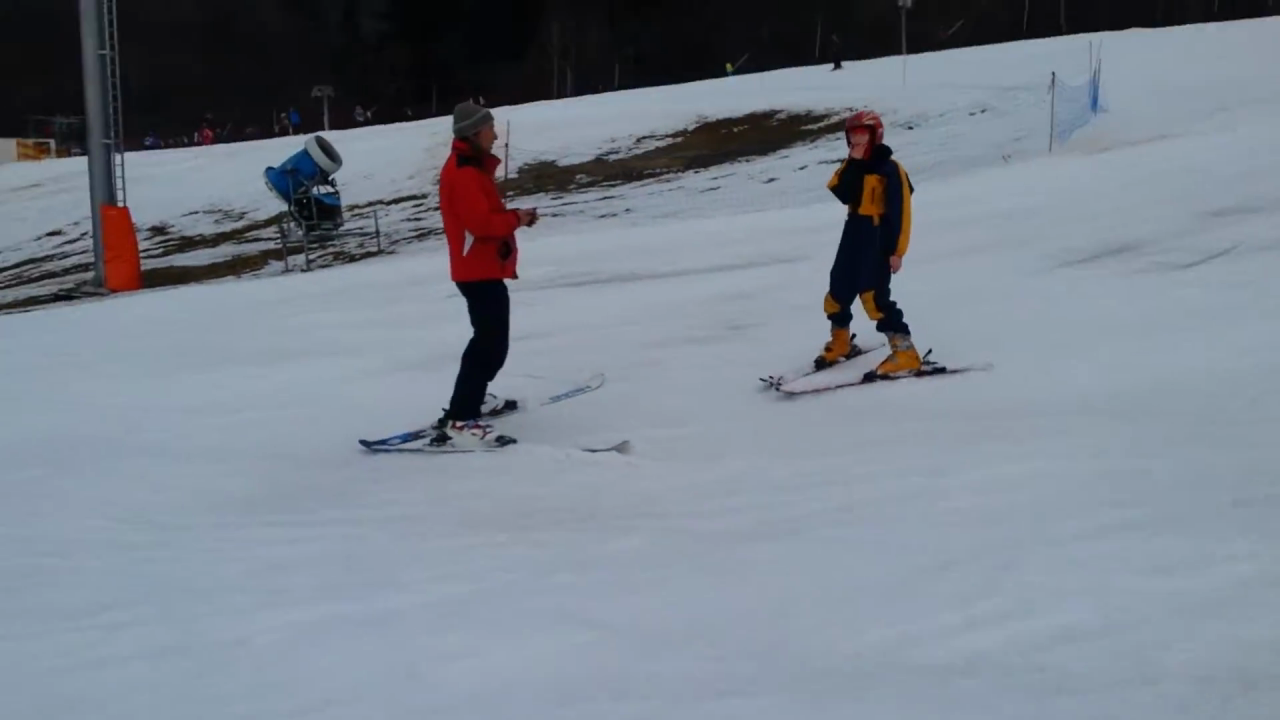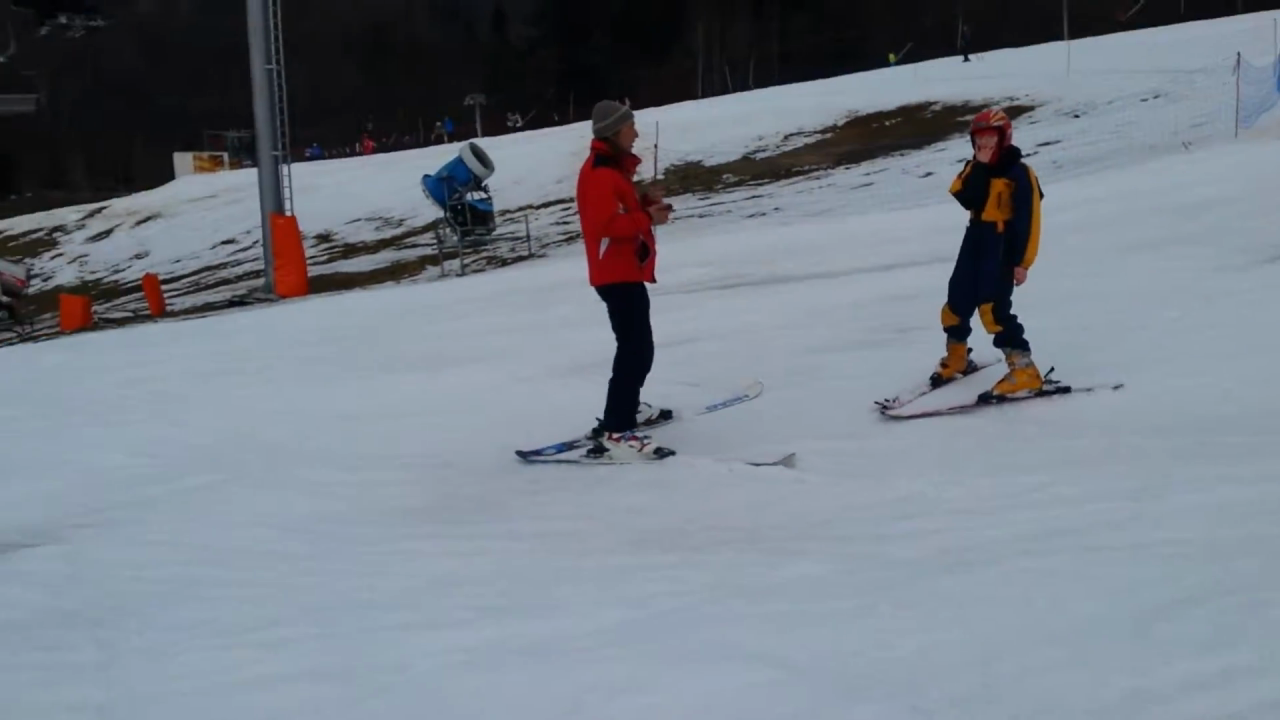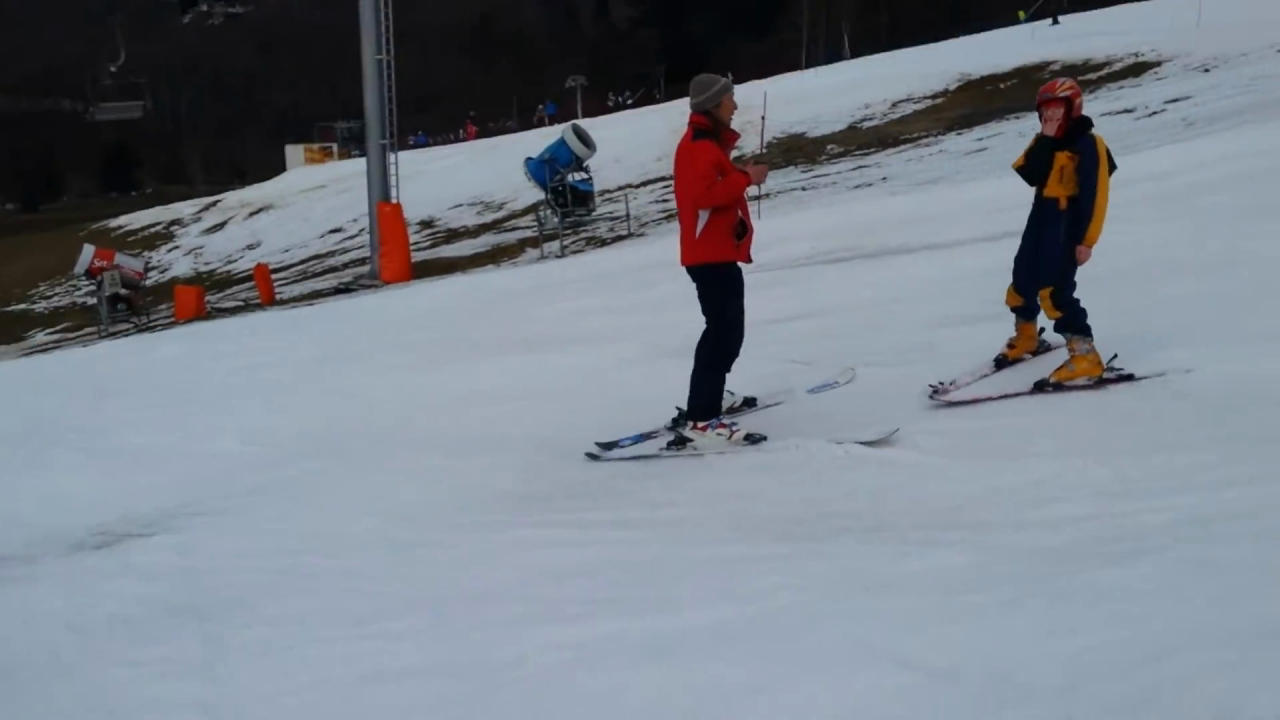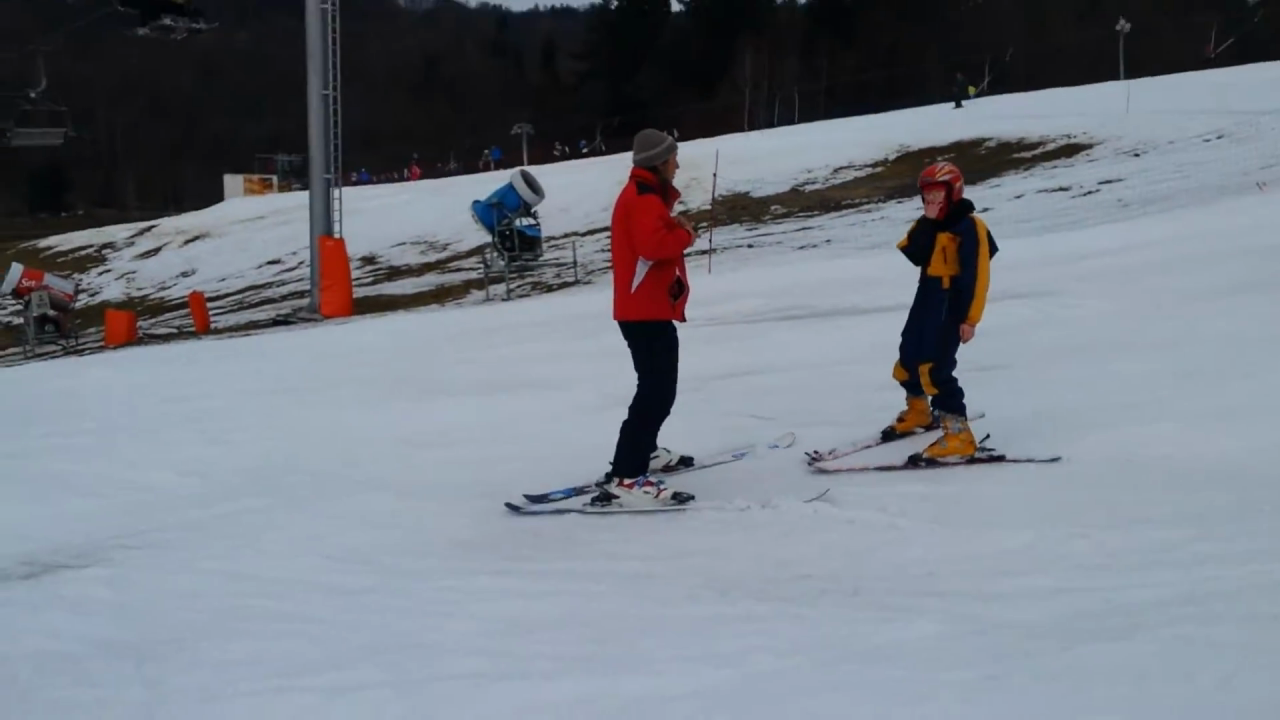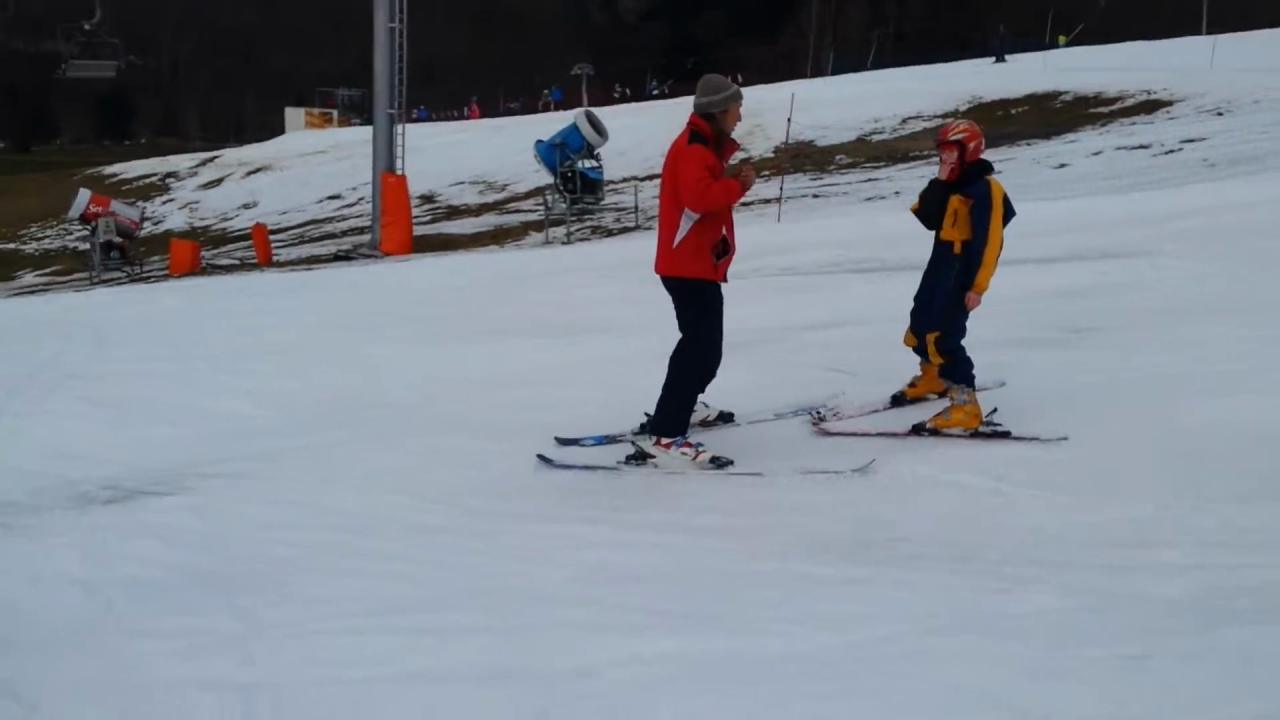
dt=0.4s
person 1, frame 1
left shoulder: (469, 166)
right shoulder: (465, 171)
right elbow: (480, 223)
left wrist: (515, 215)
right wrist: (516, 219)
left hip: (482, 267)
right hip: (479, 270)
left knee: (487, 338)
right knee: (492, 345)
left ankle: (473, 399)
right ankle: (460, 420)
person 1, frame 2
left shoulder: (612, 167)
right shoulder: (600, 172)
right elbow: (606, 223)
left wrist: (645, 203)
right wrist: (648, 218)
left hip: (624, 270)
right hip: (617, 274)
left knee: (634, 346)
right knee: (638, 350)
left ankle: (625, 409)
right ankle: (616, 431)
person 1, frame 3
left shoulder: (706, 140)
right shoulder: (700, 143)
right elbow: (704, 194)
left wrist: (739, 175)
right wrist: (745, 178)
left hip: (713, 250)
right hip: (712, 253)
left knee: (721, 328)
right knee: (726, 333)
left ankle: (708, 396)
right ankle: (700, 419)
person 1, frame 4
left shoulder: (642, 194)
right shoulder: (643, 198)
right elbow: (653, 245)
left wrist: (675, 228)
right wrist: (685, 235)
left hip: (646, 307)
right hip: (646, 310)
left knee: (657, 386)
right knee: (657, 391)
left ankle: (644, 451)
right ankle: (626, 476)
person 1, frame 5
left shoulder: (703, 144)
right shoulder: (693, 147)
left elbow: (710, 195)
right elbow: (699, 196)
left wrist: (734, 182)
right wrist: (736, 184)
left hip: (694, 262)
right hip: (691, 265)
left knee: (697, 341)
right knee: (705, 352)
left ankle: (683, 405)
right ankle: (663, 434)
person 2, frame 1
left shoulder: (889, 169)
right shoulder: (852, 165)
left elbow: (900, 212)
right elbow: (842, 193)
left wrist: (897, 250)
right wrist: (853, 164)
left hip: (878, 237)
right hip: (852, 233)
left knee: (873, 295)
right knee: (838, 291)
left ankle: (905, 352)
right ankle: (840, 342)
person 2, frame 2
left shoulder: (1019, 172)
right shoulder: (975, 168)
left elbow: (1029, 220)
right elbow: (966, 199)
left wrist: (1024, 261)
right wrist: (979, 167)
left hip: (1002, 244)
right hip: (975, 239)
left knee: (992, 307)
right knee: (957, 301)
left ankle: (1024, 371)
right ankle: (957, 357)
person 2, frame 3
left shoulder: (1088, 144)
right shoulder: (1046, 141)
left elbow: (1096, 194)
right elbow: (1032, 176)
left wrist: (1088, 239)
right wrist: (1044, 141)
left hip: (1068, 222)
right hip: (1041, 216)
left knee: (1053, 290)
right knee: (1022, 281)
left ankle: (1085, 356)
right ankle: (1027, 337)
person 2, frame 4
left shoulder: (969, 226)
right shoulder: (930, 222)
left elbow: (977, 274)
right elbow: (916, 256)
left wrist: (970, 318)
right wrist: (926, 223)
left hip: (951, 301)
right hip: (926, 296)
left knee: (933, 367)
right knee: (908, 358)
left ankle: (959, 435)
right ankle: (919, 411)
person 2, frame 5
left shoulder: (985, 188)
right shoulder: (949, 183)
left elbow: (989, 241)
right elbow: (929, 220)
left wrist: (978, 285)
right wrist: (937, 184)
left hip: (964, 268)
right hip: (941, 261)
left knee: (942, 334)
right knee: (920, 324)
left ankle: (964, 407)
right ankle: (932, 377)
